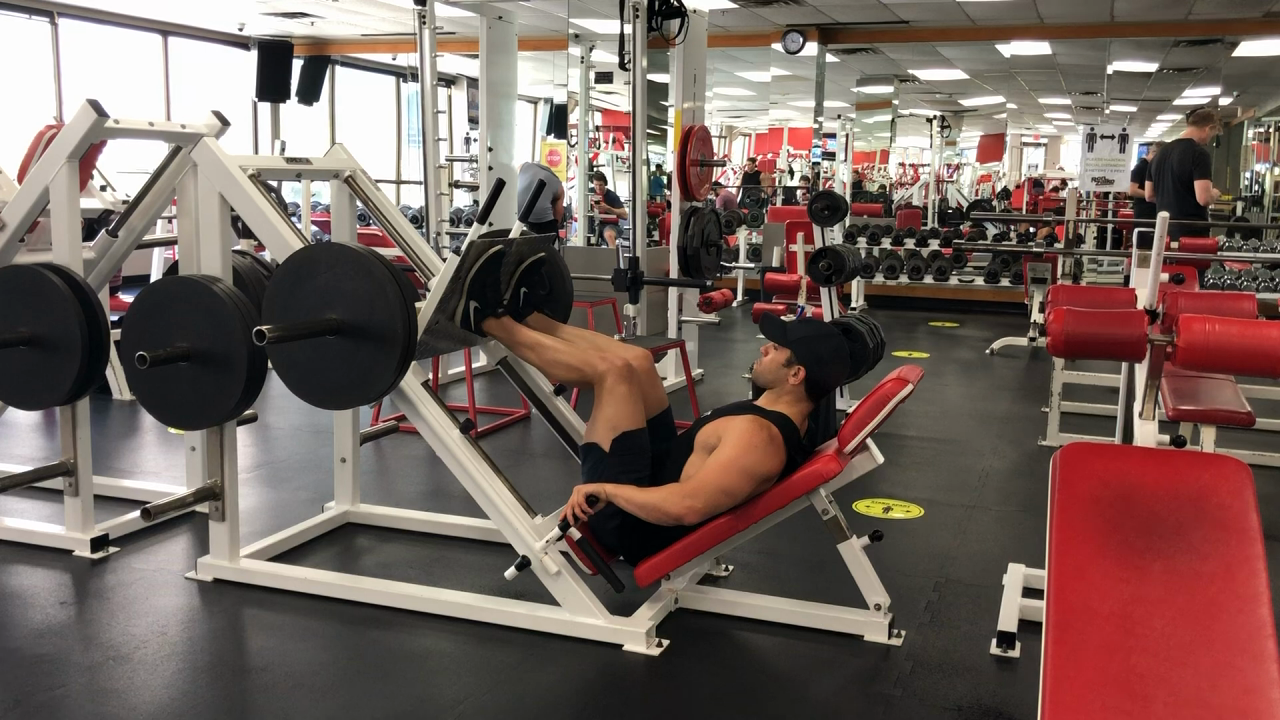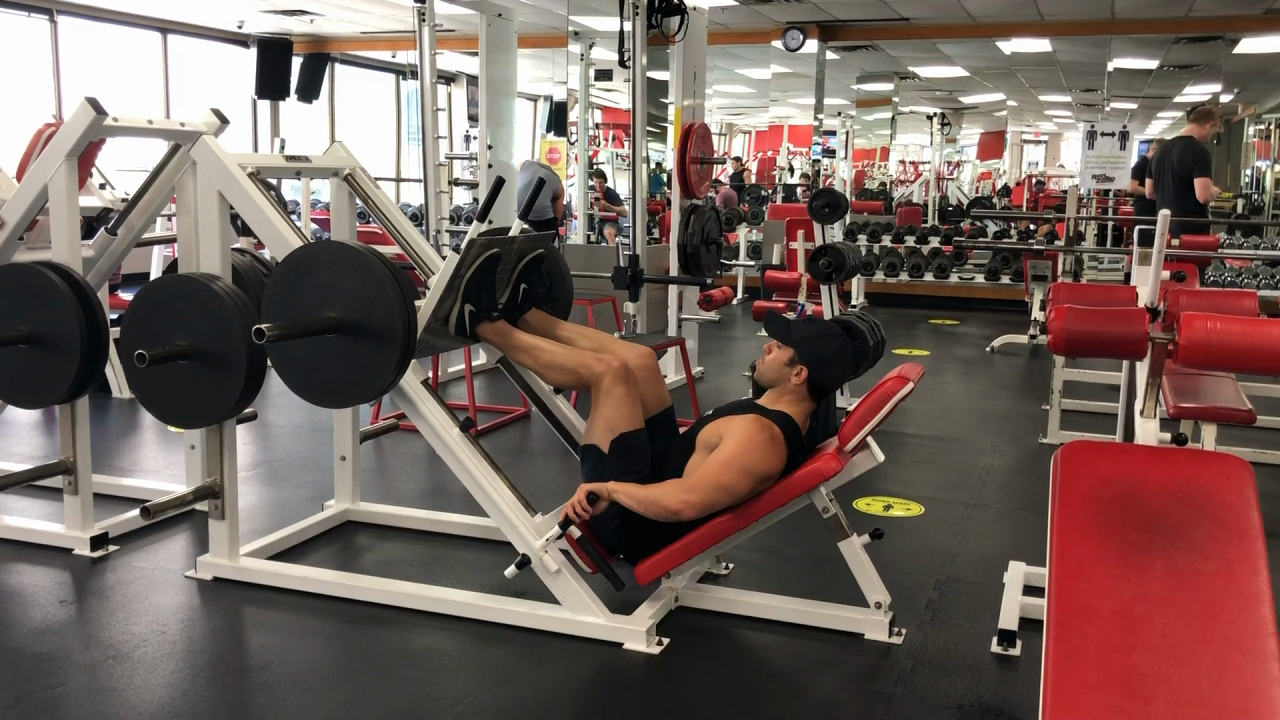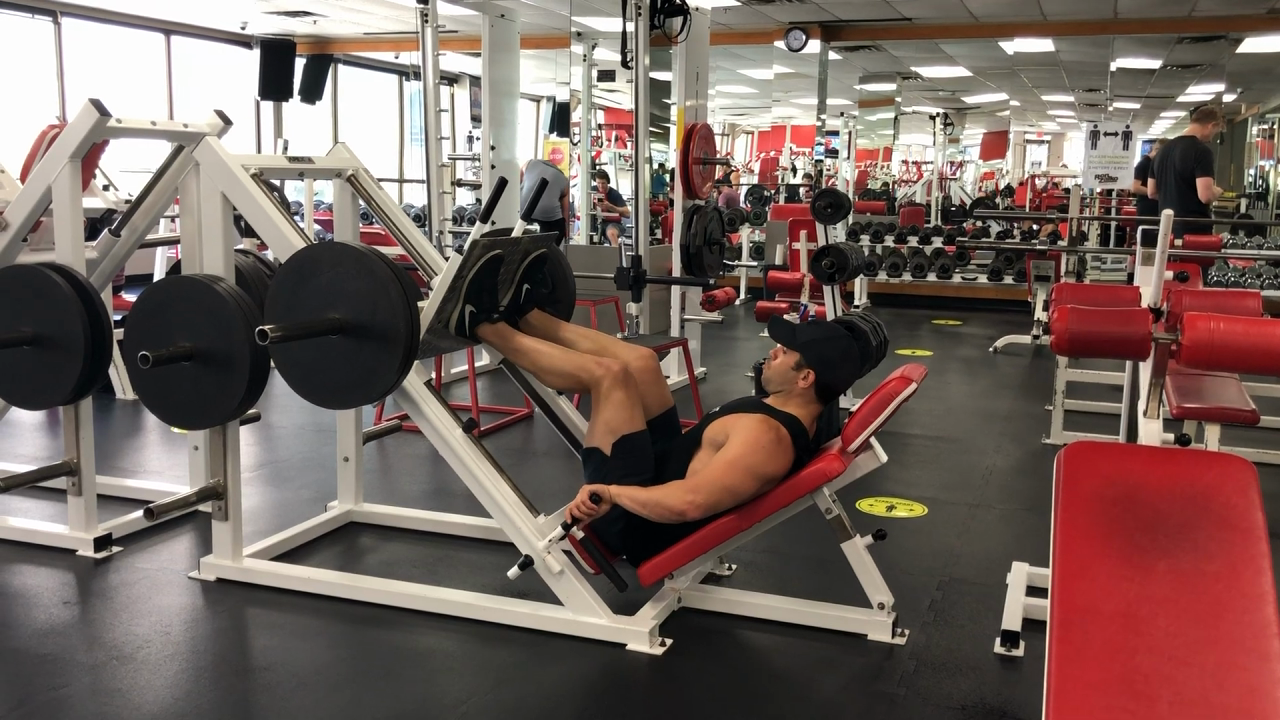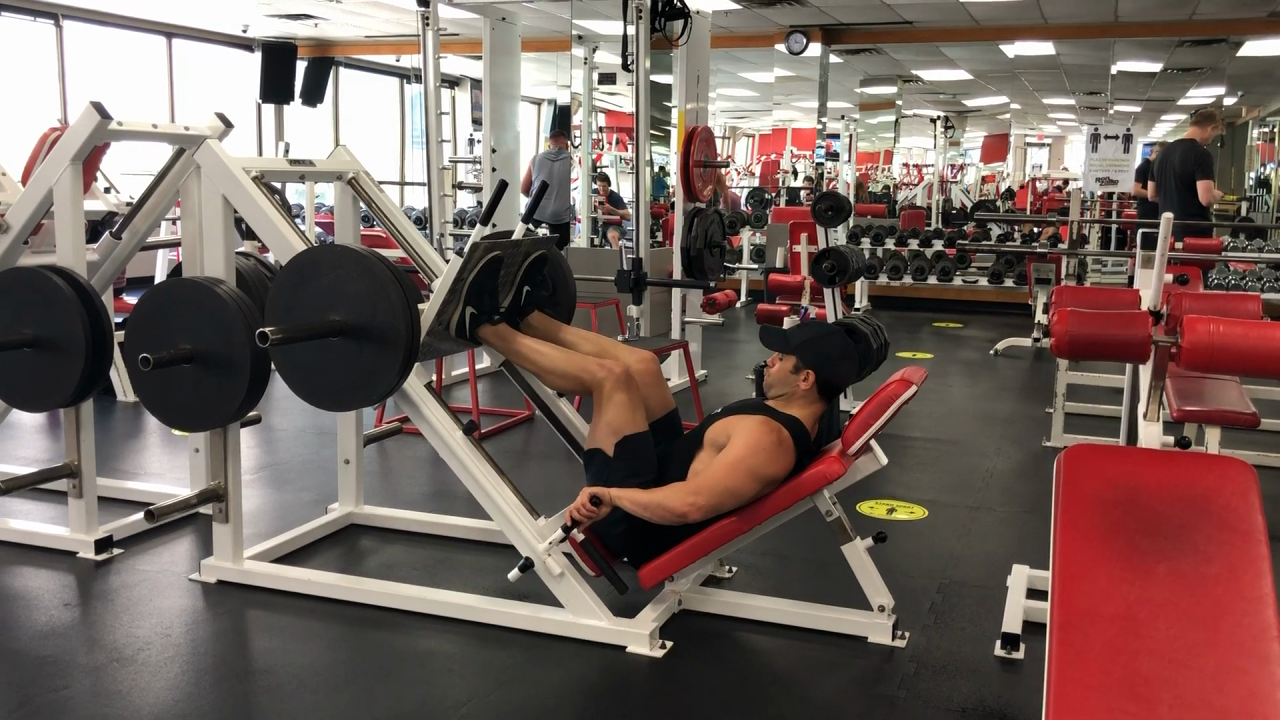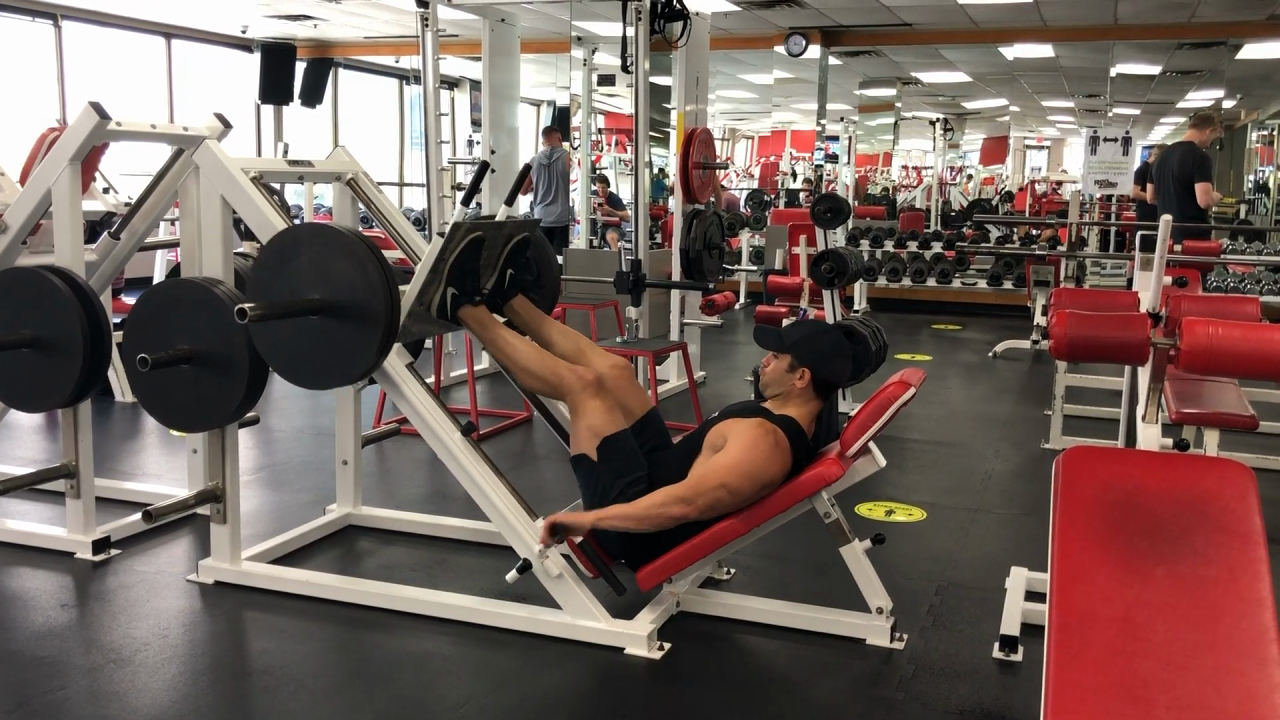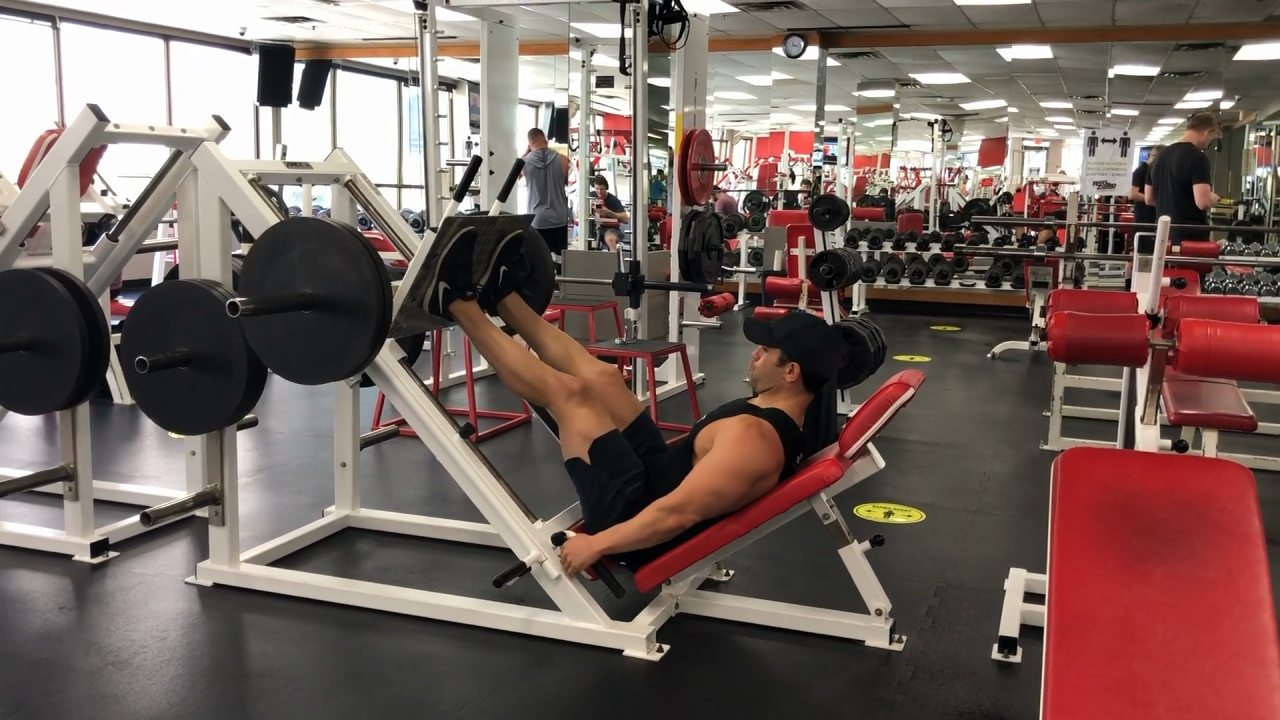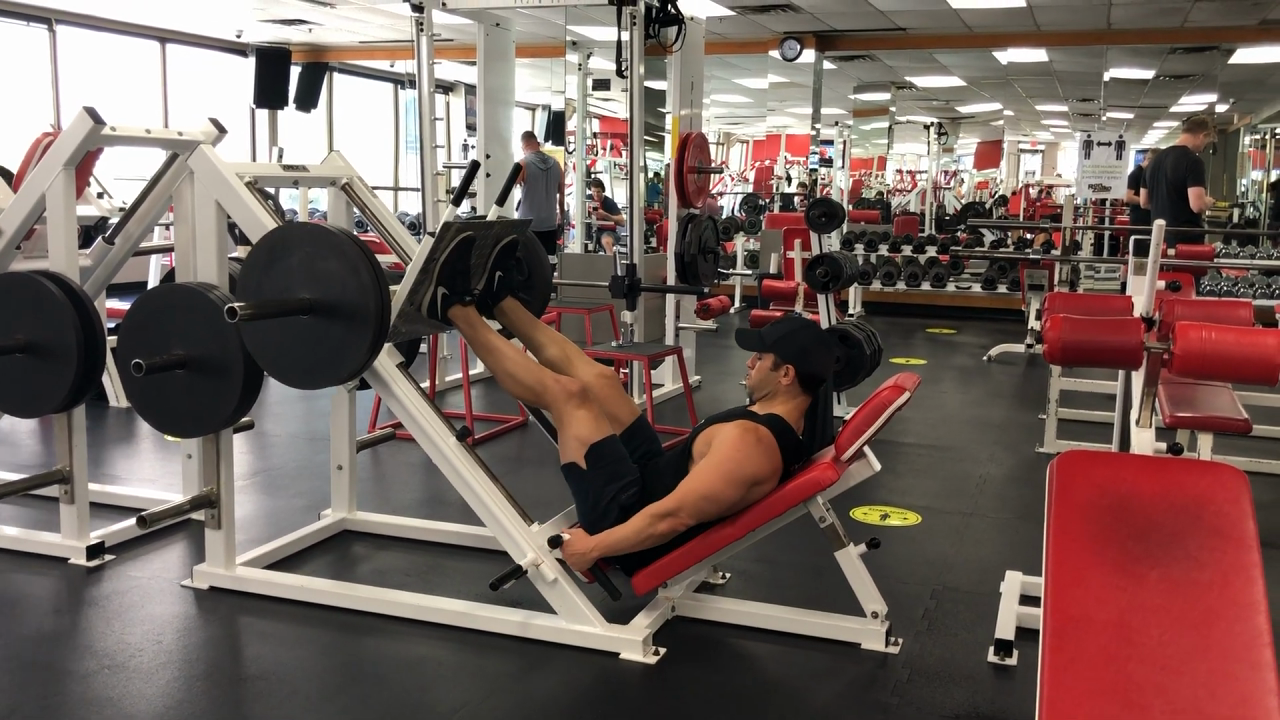
dt=0.5s
person 1, frame 1
left shoulder: (758, 436)
right shoulder: (786, 423)
left elbow: (686, 507)
left wrist: (603, 490)
left hip: (628, 524)
left knee: (613, 368)
right knee: (636, 361)
left ankle: (491, 319)
right ankle: (522, 313)
person 1, frame 2
left shoulder: (759, 436)
right shoulder: (787, 422)
left elbow: (685, 503)
left wrist: (606, 488)
left hip: (628, 522)
left knee: (610, 370)
right knee: (639, 360)
left ankle: (485, 324)
right ankle: (521, 312)
person 1, frame 3
left shoulder: (766, 437)
right shoulder: (792, 422)
left elbow: (688, 503)
left wrist: (609, 492)
left hip: (633, 523)
left knee: (609, 373)
right knee: (639, 362)
left ankle: (486, 324)
right ankle: (525, 313)
person 1, frame 4
left shoulder: (768, 439)
right shoulder: (794, 423)
left elbow: (690, 504)
left wrist: (609, 494)
left hip: (635, 524)
left knee: (611, 375)
right knee: (640, 365)
left ankle: (485, 325)
right ankle: (523, 316)
person 1, frame 5
left shoulder: (765, 441)
right shoulder: (790, 426)
left elbow: (684, 504)
left wrist: (589, 518)
left hip: (635, 531)
left knee: (584, 382)
right knee: (613, 370)
left ankle: (466, 307)
right ankle: (508, 299)
person 1, frame 6
left shoulder: (753, 436)
right shoulder: (785, 419)
left elbow: (679, 514)
left wrist: (595, 546)
left hip: (632, 510)
left knee: (569, 391)
right knee: (599, 377)
left ankle: (458, 303)
right ankle: (500, 295)
person 1, frame 7
left shoulder: (750, 441)
right shoulder: (787, 427)
left elbow: (673, 517)
left wrist: (593, 547)
left hip: (630, 514)
right hip: (653, 477)
left knee: (567, 393)
right knee: (599, 380)
left ankle: (456, 307)
right ankle: (496, 299)
